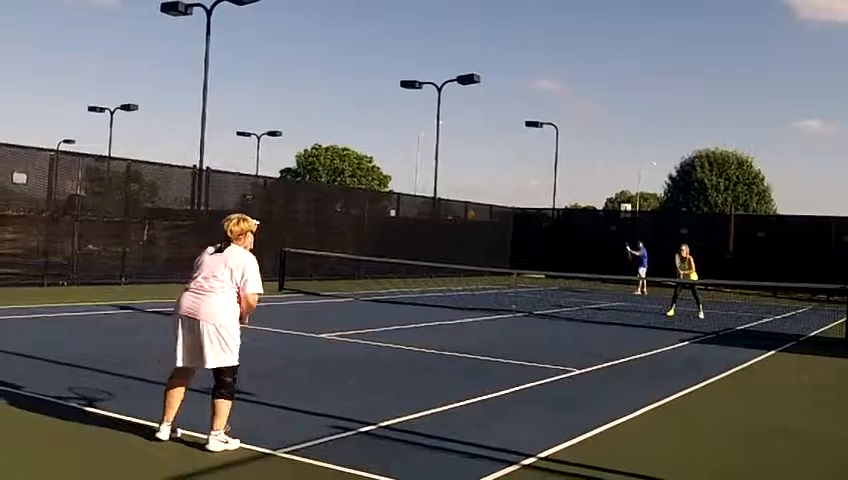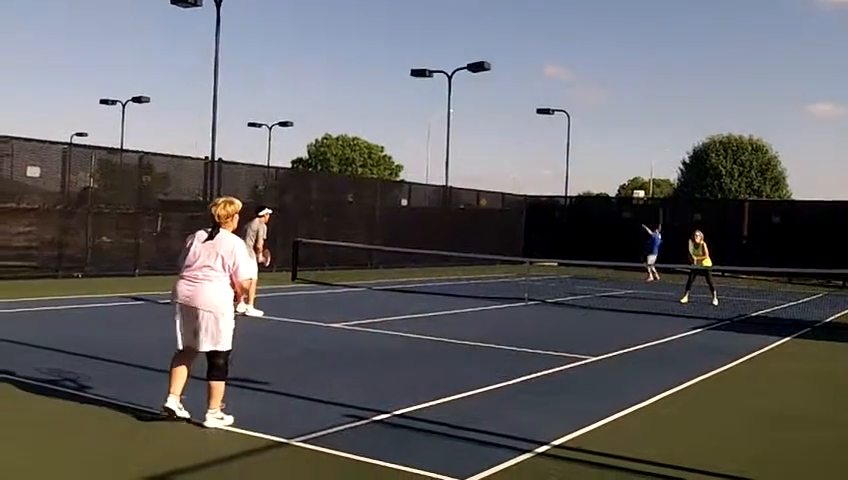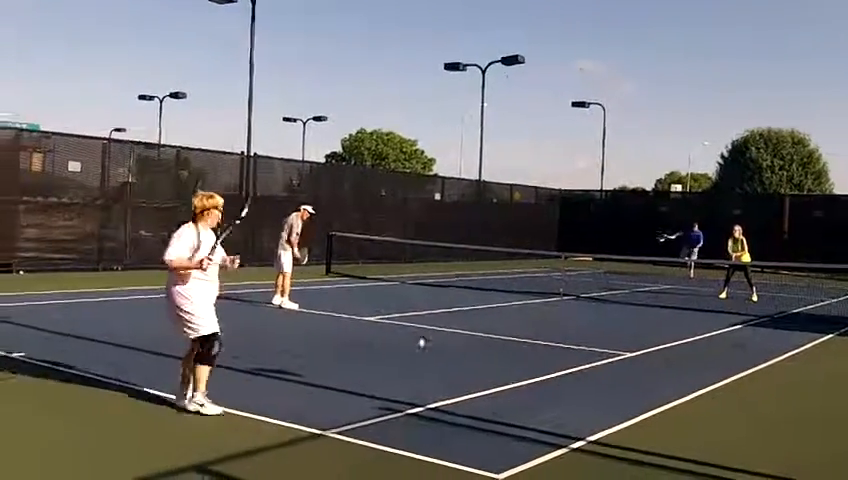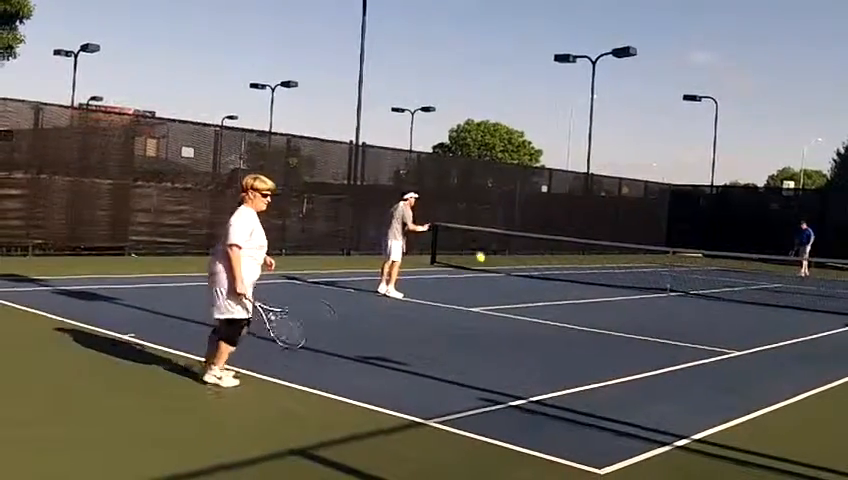
dt=1s
person 1, frame 1
left shoulder: (207, 253)
right shoulder: (246, 259)
right elbow: (250, 299)
right wrist: (243, 316)
left hip: (187, 308)
right hip: (217, 316)
left knee: (183, 370)
right knee: (226, 376)
left ankle: (165, 426)
right ankle: (217, 436)
person 1, frame 2
left shoulder: (195, 237)
right shoulder: (235, 244)
left elbow: (183, 266)
right elbow: (243, 283)
right wrist: (235, 293)
left hip: (184, 295)
right hip: (212, 302)
left knee: (186, 349)
right knee: (218, 358)
left ankle: (173, 398)
right ankle: (213, 414)
person 1, frame 3
left shoulder: (208, 233)
right shoulder: (186, 233)
left elbow: (220, 258)
right elbow: (169, 261)
left wrist: (231, 261)
right wrist: (194, 264)
left hip: (202, 298)
right hip: (187, 296)
left knee: (200, 344)
right knee: (209, 341)
left ankle: (184, 396)
right ankle: (197, 397)
person 1, frame 4
left shoulder: (250, 216)
right shoulder: (243, 217)
right elbow: (233, 249)
left wrist: (263, 258)
right wrist: (240, 283)
left hip: (232, 277)
right hip: (231, 278)
left knee: (227, 323)
right knee: (238, 324)
left ankle: (210, 366)
right ankle: (215, 370)
